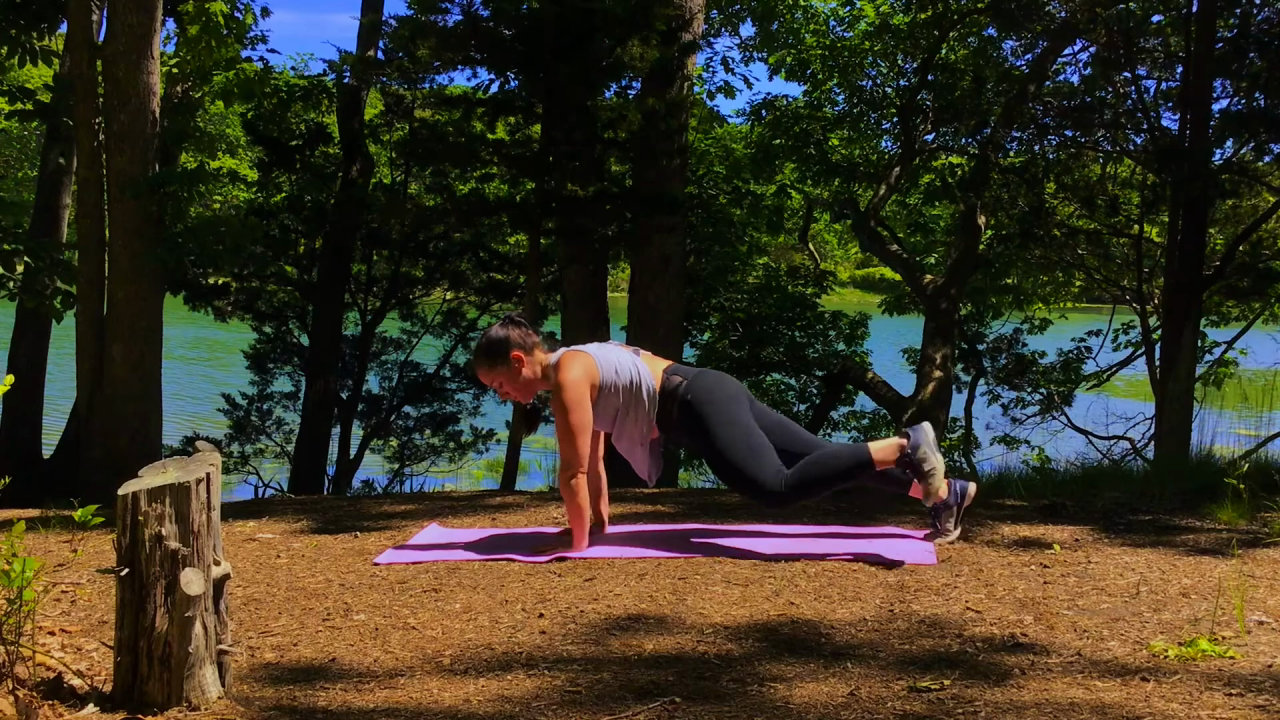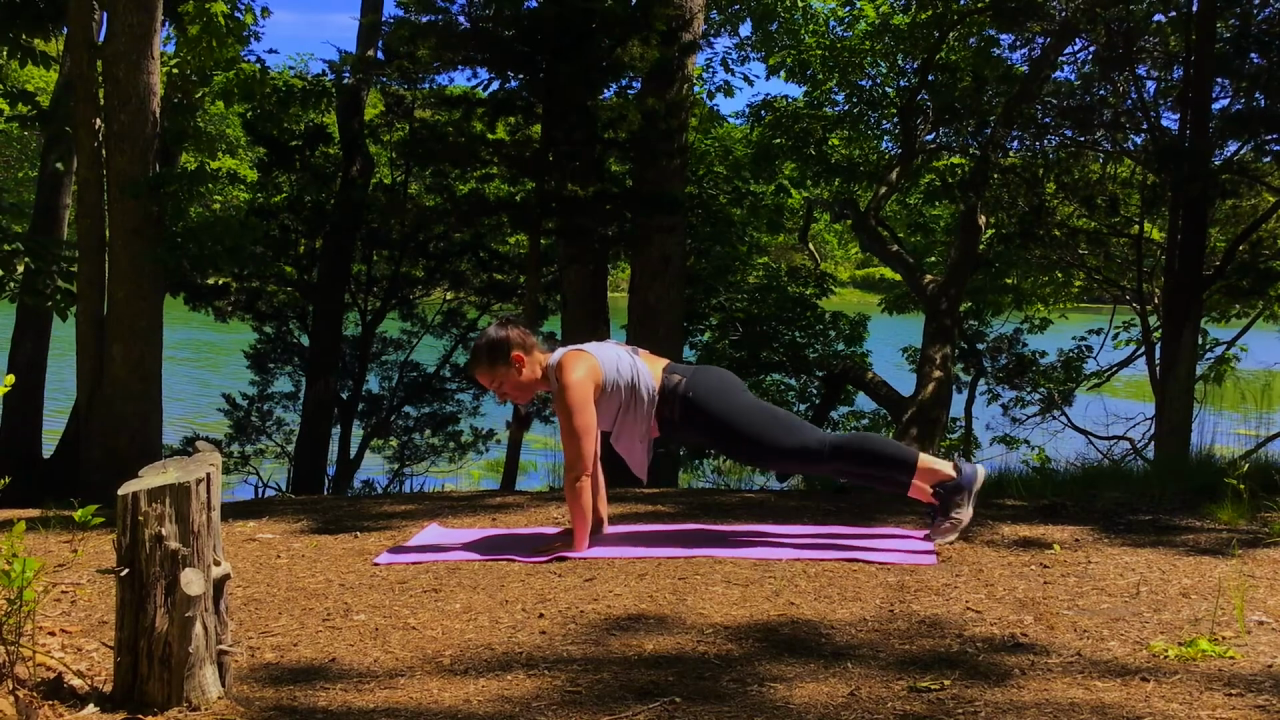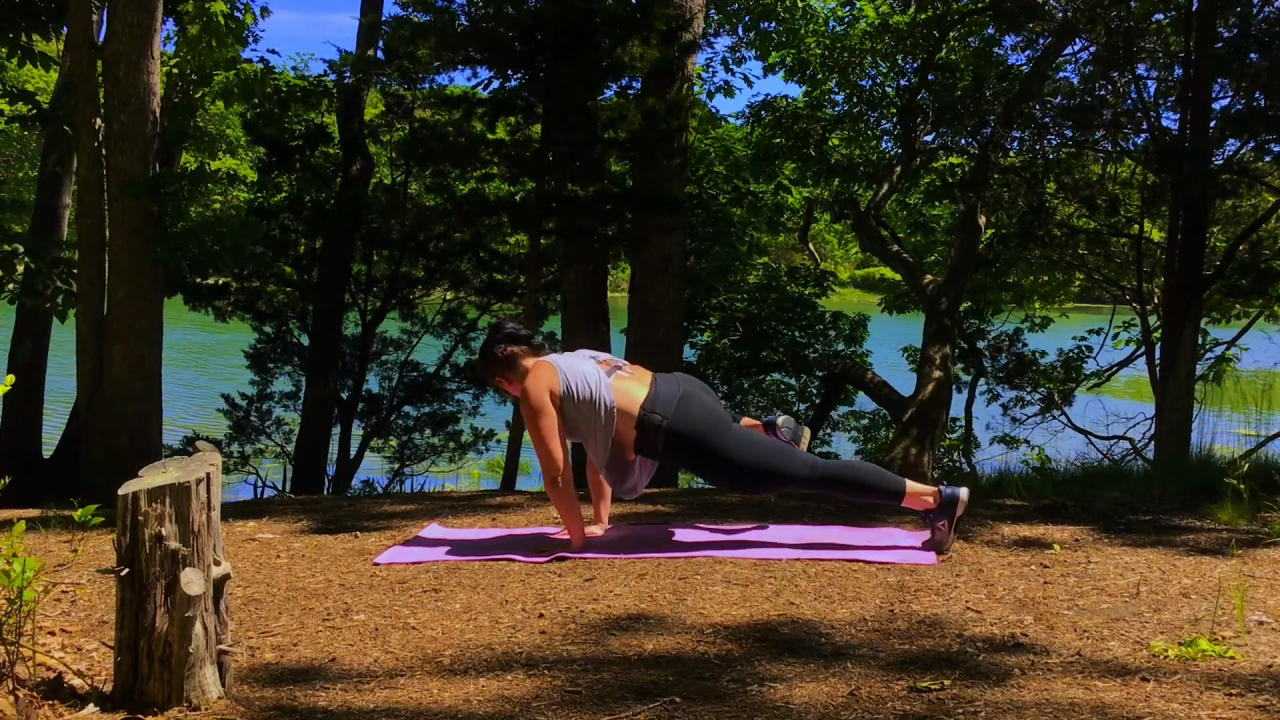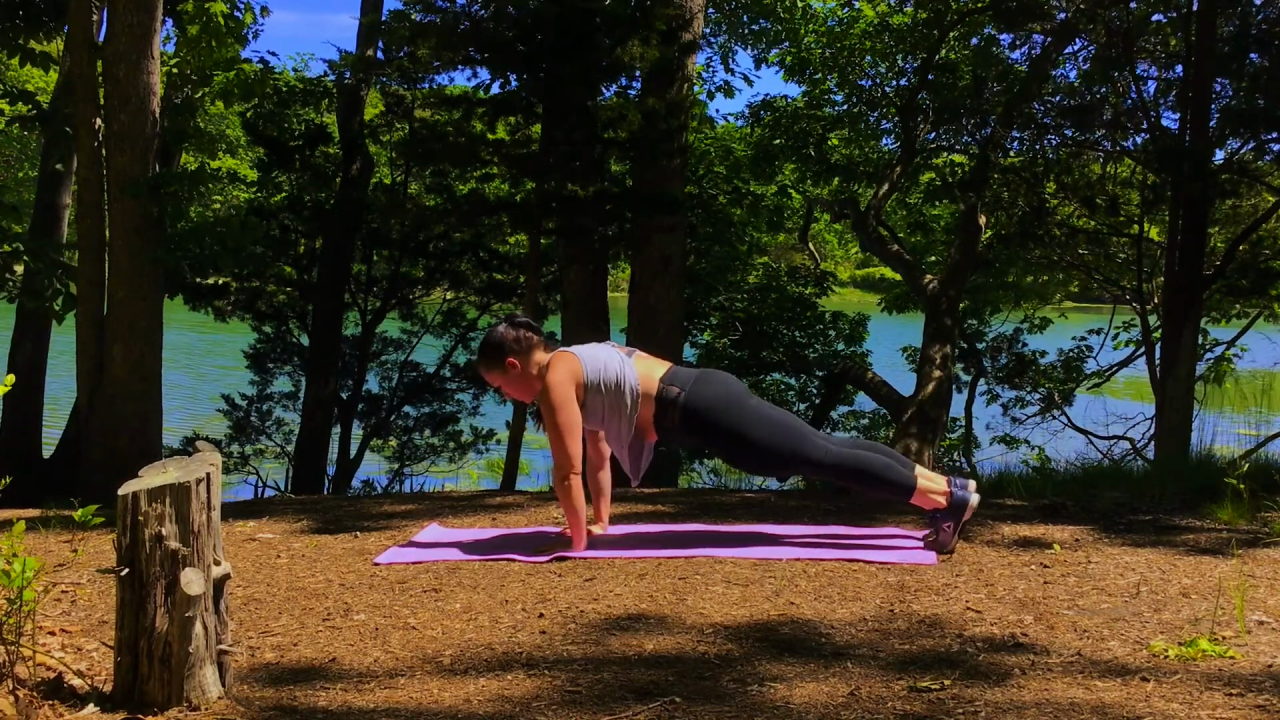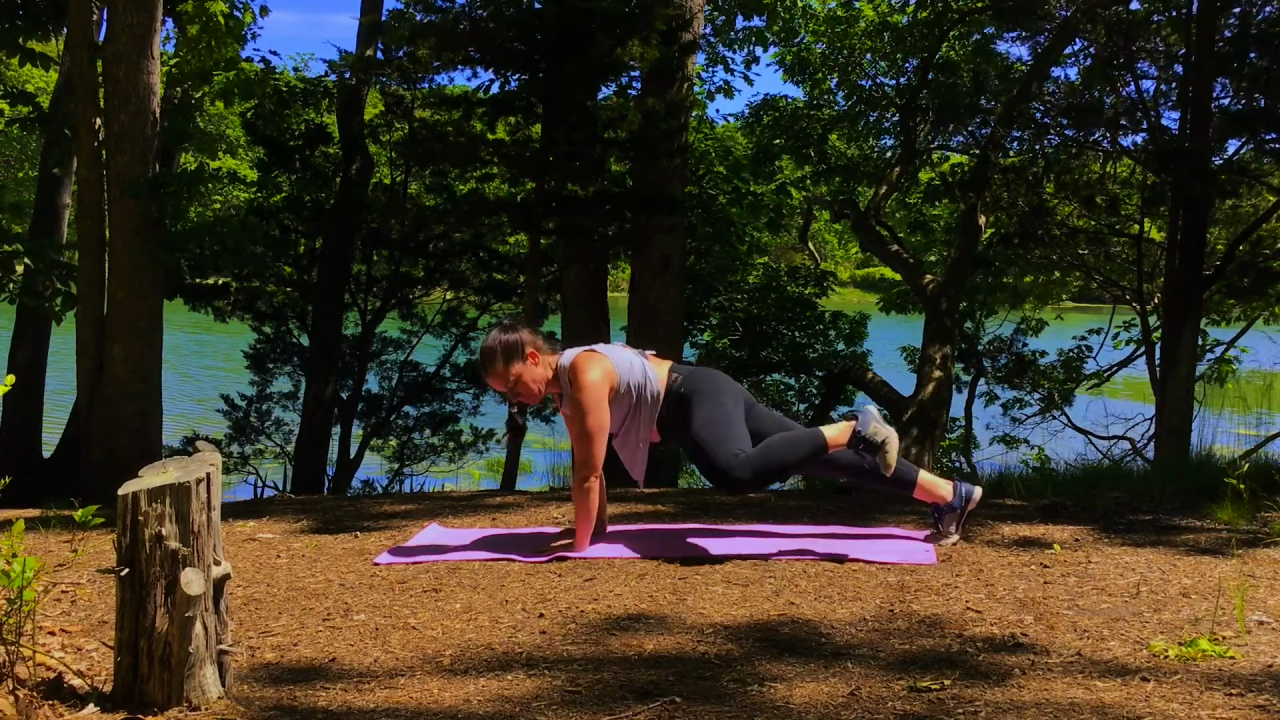
dt=1s
person 1, frame 1
left shoulder: (565, 376)
right shoulder: (574, 366)
left elbow: (574, 471)
right elbow: (594, 459)
left wrist: (578, 543)
right wrist: (600, 521)
left hip: (701, 403)
right hip: (711, 396)
left knee: (779, 487)
right knee: (818, 457)
left ankle: (906, 447)
right ankle: (941, 494)
person 1, frame 2
left shoulder: (569, 376)
right shoulder: (567, 371)
left elbow: (578, 470)
right elbow: (591, 461)
left wrist: (578, 543)
right wrist: (599, 521)
left hip: (703, 403)
right hip: (701, 397)
left knee: (819, 449)
right knee: (817, 456)
left ankle: (954, 475)
right ankle: (936, 495)
person 1, frame 3
left shoulder: (534, 386)
right shoulder: (576, 359)
left elbow: (556, 474)
right elbow: (598, 451)
left wrist: (578, 539)
right wrist: (600, 522)
left hip: (683, 429)
right hip: (684, 390)
left knee: (806, 473)
left ankle: (938, 499)
right ankle: (755, 429)
person 1, frame 4
left shoulder: (553, 377)
right shoulder: (576, 365)
left elbow: (568, 472)
right elbow: (599, 455)
left wrist: (579, 540)
right wrist: (601, 522)
left hip: (703, 411)
right hip: (709, 391)
left knee: (822, 459)
right knee: (828, 447)
left ankle: (947, 499)
right ankle: (947, 484)
person 1, frame 5
left shoulder: (583, 374)
right shoulder: (560, 386)
left elbow: (589, 471)
right elbow: (585, 460)
left wrist: (580, 541)
right wrist: (598, 522)
left hip: (704, 395)
right hip: (709, 400)
left knee: (738, 474)
right knee: (827, 463)
left ankle: (853, 429)
right ankle: (950, 494)
